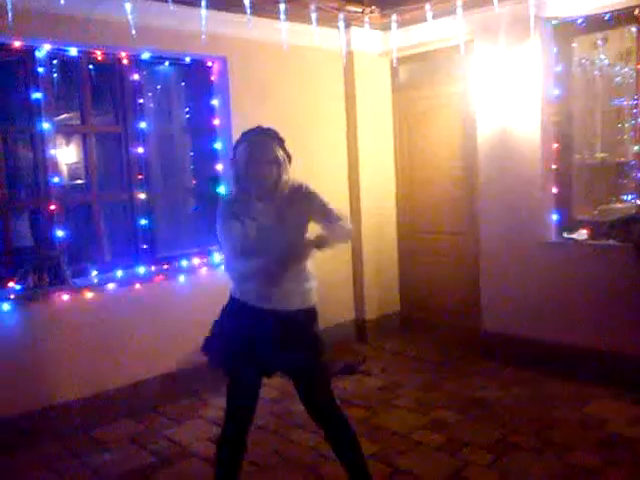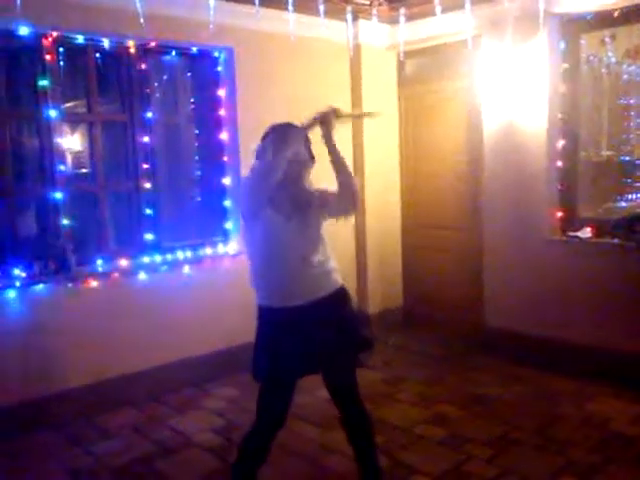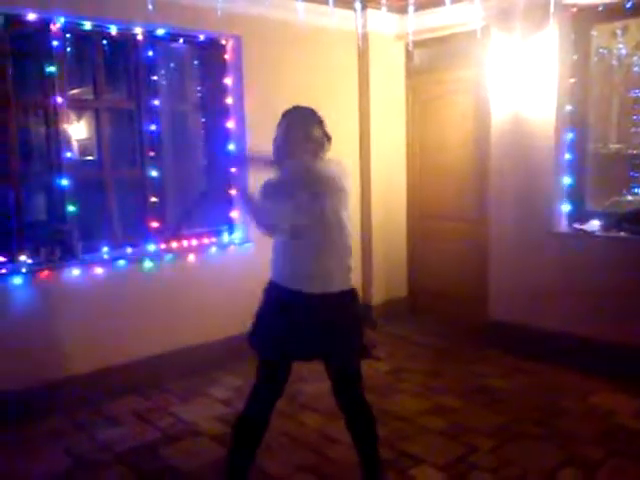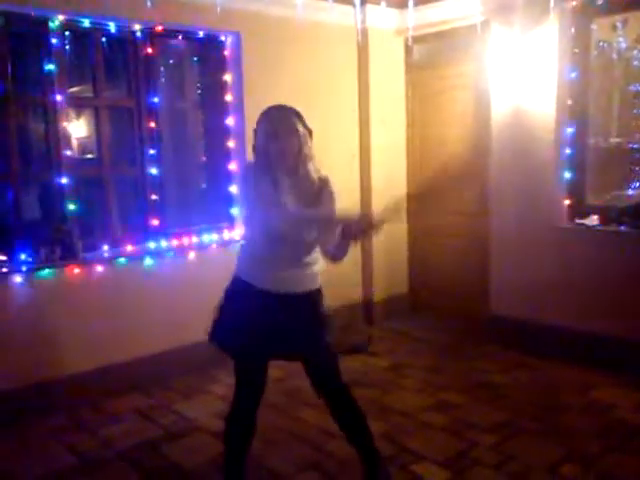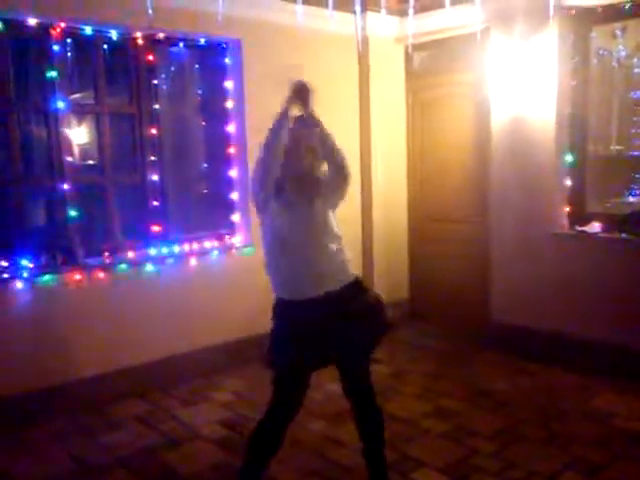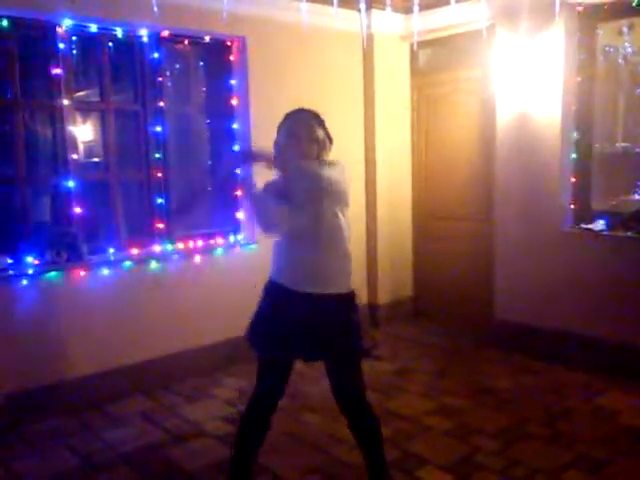
dt=0.7s
person 1, frame 1
left shoulder: (298, 197)
right shoulder: (230, 209)
left elbow: (343, 229)
right elbow: (233, 266)
left wrist: (312, 242)
right wrist: (268, 262)
left hip: (295, 318)
right hip: (246, 319)
left knee: (325, 408)
right knee: (238, 415)
person 1, frame 2
left shoulder: (313, 201)
right shoulder: (254, 201)
left elbow: (349, 203)
right elbow: (265, 168)
left wrist: (329, 139)
right wrist: (304, 128)
left hip: (329, 308)
right hip: (280, 318)
left knee: (349, 403)
right knee: (270, 416)
person 1, frame 3
left shoulder: (334, 182)
right shoulder: (273, 189)
left elbow: (316, 170)
right elbow: (272, 225)
right wrist: (246, 196)
left hip: (335, 302)
right hip: (286, 301)
left knee: (351, 396)
right knee: (263, 396)
person 1, frame 4
left shoulder: (321, 187)
right shoulder: (253, 178)
left elbow: (333, 253)
right elbow: (284, 220)
left wrist: (348, 234)
right wrist: (342, 220)
left hip: (303, 301)
right hip: (254, 300)
left knee: (333, 389)
right knee: (247, 397)
person 1, frame 5
left shoulder: (322, 191)
right shoulder: (265, 193)
left elbow: (341, 171)
right elbow: (268, 156)
left wrist: (310, 119)
right wrist: (288, 109)
left hip: (345, 302)
right hip: (296, 312)
left knee: (361, 394)
right knee: (283, 407)
person 1, frame 6
left shoulder: (333, 176)
right shoulder: (273, 191)
left elbow: (316, 179)
right elbow: (270, 223)
left wrist: (267, 158)
right wrist: (246, 182)
left hip: (334, 303)
right hip: (286, 301)
left knee: (352, 398)
right knee: (264, 398)
